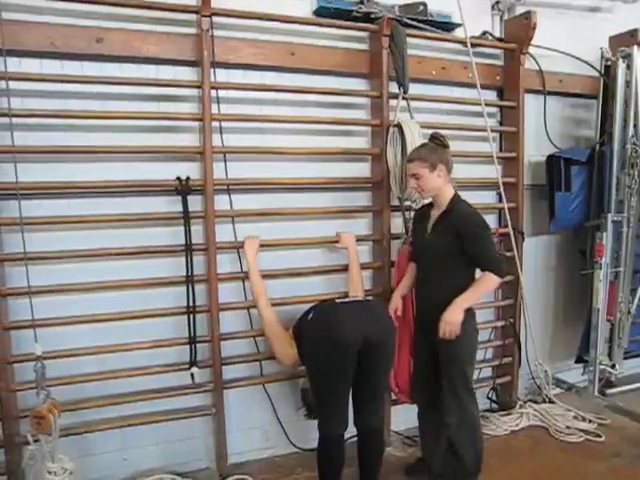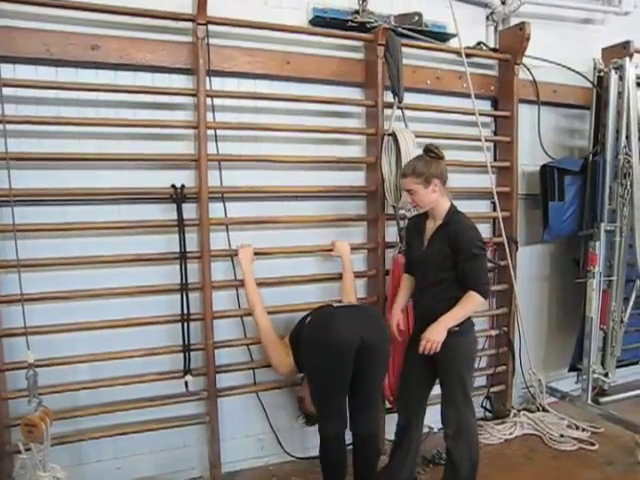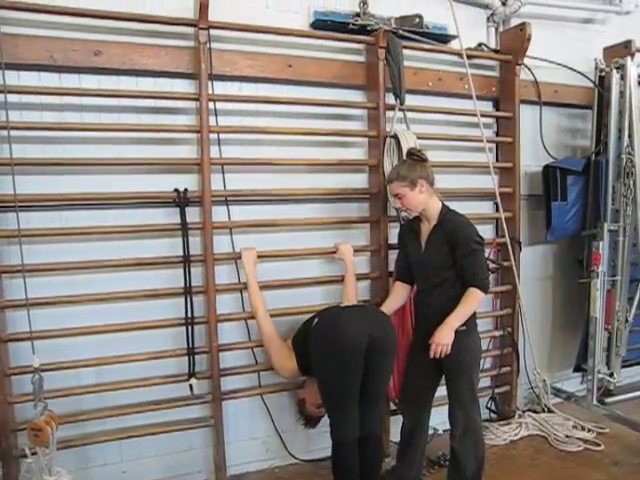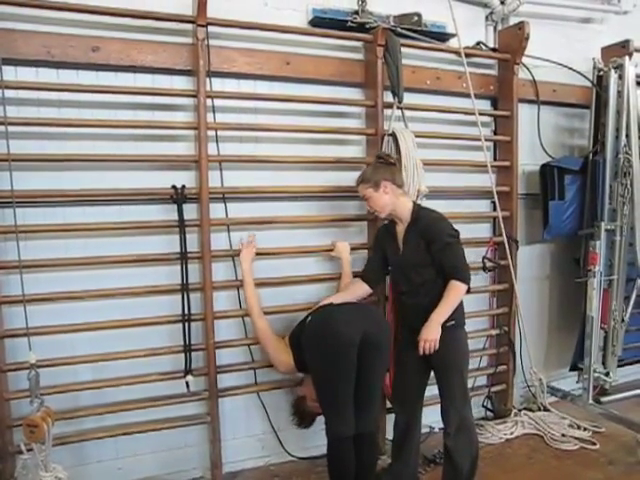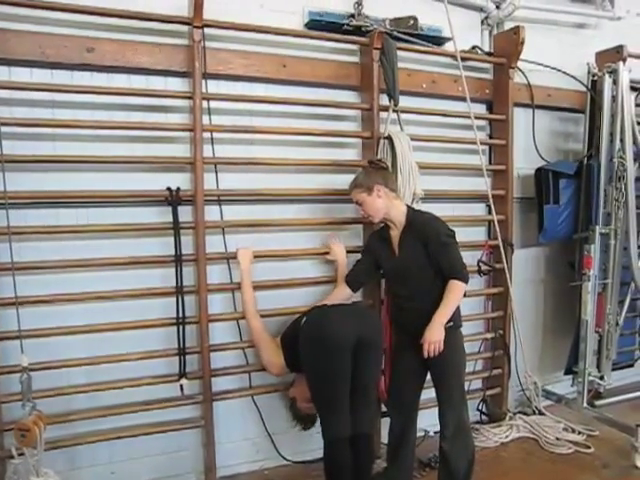
dt=1s
person 1, frame 1
left shoulder: (466, 217)
right shoulder: (422, 215)
left elbow: (495, 271)
left wrist: (458, 306)
right wrist: (400, 292)
left hip: (455, 323)
right hip: (426, 320)
left knee: (458, 398)
right knee: (425, 393)
person 1, frame 2
left shoulder: (463, 231)
right shoulder: (414, 226)
left elbow: (479, 292)
left wrist: (443, 325)
right wrist: (398, 306)
left hip: (455, 335)
right hip: (421, 330)
left knee: (456, 412)
right knee: (408, 403)
person 1, frame 3
left shoulder: (459, 228)
right shoulder: (408, 231)
left elbow: (478, 286)
left wrist: (449, 327)
right wrist: (381, 314)
left hip: (459, 335)
right hip: (423, 332)
left knee: (462, 412)
right knee: (412, 404)
person 1, frame 4
left shoulder: (433, 224)
right shoulder: (385, 235)
left elbow: (460, 279)
right elbow: (369, 280)
left wrist: (435, 323)
right wrist: (332, 301)
left hip: (445, 330)
right hip: (408, 331)
left knee: (455, 410)
right knee: (404, 405)
person 1, frame 5
left shoulder: (428, 226)
right shoulder: (377, 241)
left elbow: (459, 277)
right elbow: (352, 282)
left wrist: (438, 324)
left hip: (442, 332)
right hip: (405, 335)
left knee: (452, 413)
right knee: (400, 408)
person 2, frame 1
left shoulder: (291, 352)
left elbow: (263, 303)
right elbow: (357, 296)
left wrist: (251, 257)
right wrist: (351, 248)
left hip: (331, 331)
right hip: (378, 318)
left knee: (332, 427)
right knee: (371, 422)
person 2, frame 2
left shoulder: (288, 362)
left elbow: (258, 311)
right elbow: (350, 302)
left wrist: (246, 266)
right wrist: (346, 256)
left hip: (328, 334)
right hip: (372, 322)
left knee: (332, 430)
right knee: (367, 427)
person 2, frame 3
left shoulder: (289, 364)
left elbow: (261, 314)
right elbow: (351, 306)
left wrist: (250, 269)
left hip: (336, 334)
right hip: (379, 323)
left knee: (345, 433)
right knee: (371, 429)
person 2, frame 4
left shoulder: (287, 360)
left elbow: (257, 315)
right elbow: (345, 297)
left wrist: (246, 266)
right wrist: (345, 258)
left hip: (330, 331)
right hip: (374, 320)
left knee: (340, 430)
right knee: (367, 427)
person 2, frame 5
left shoulder: (278, 361)
left elbow: (252, 315)
left wrist: (245, 268)
right wrist: (341, 260)
left hip: (325, 332)
right hip: (367, 321)
left knee: (337, 432)
right knee: (362, 429)
